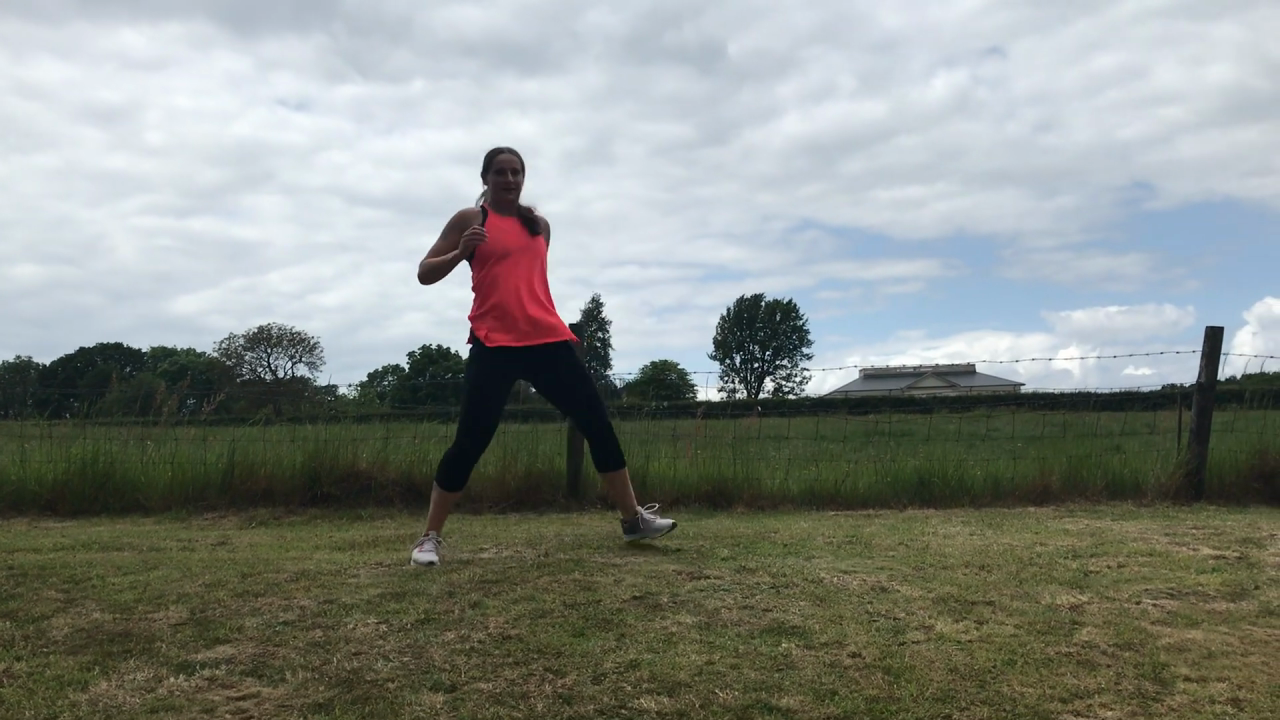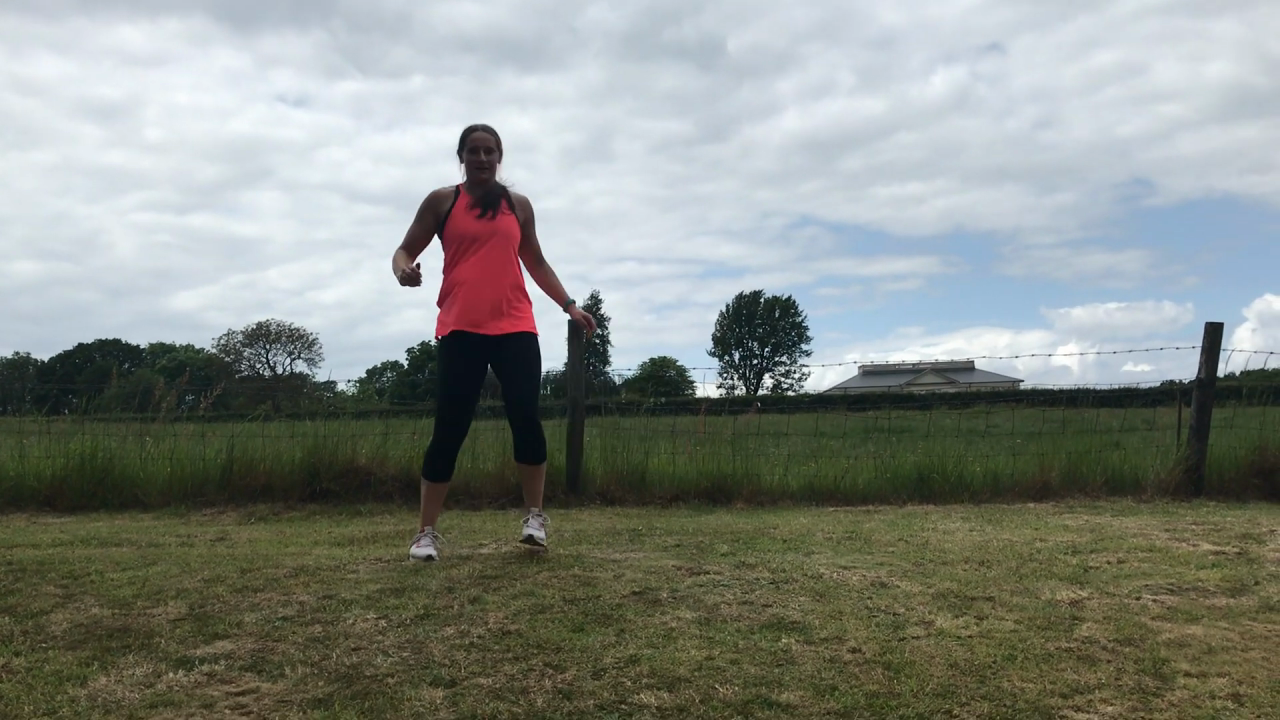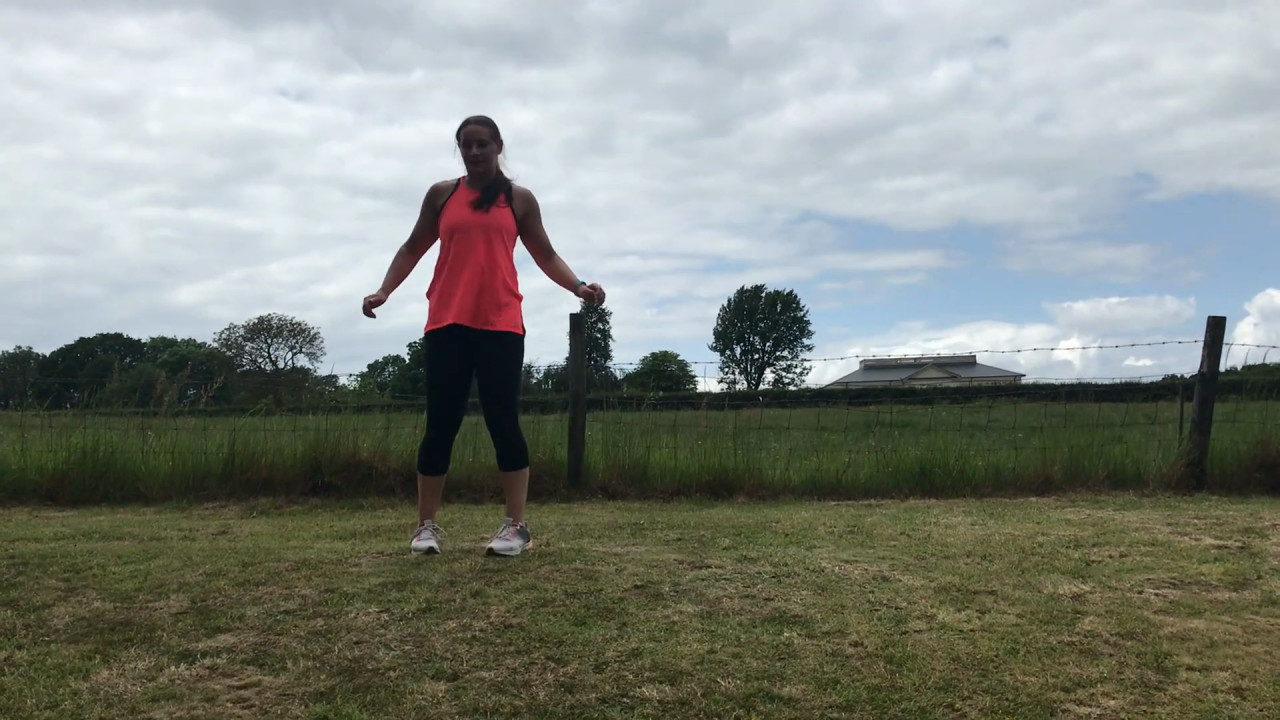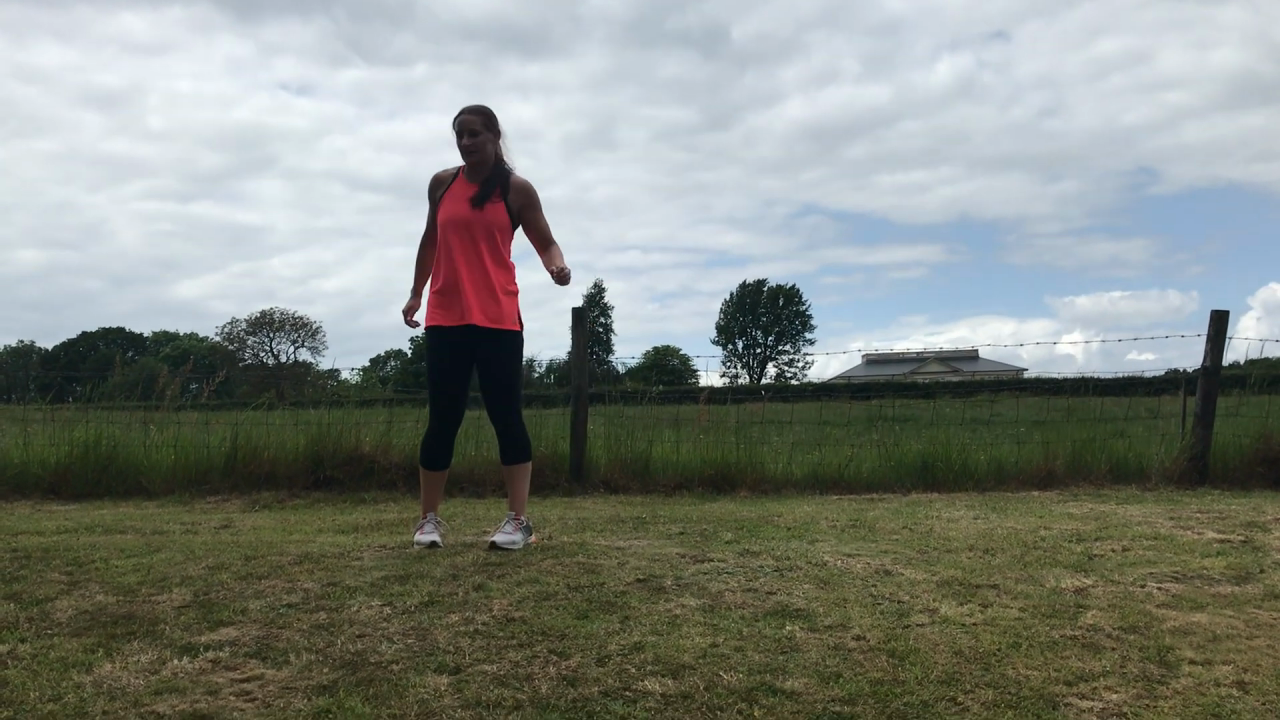
dt=0.2s
person 1, frame 1
left shoulder: (538, 223)
right shoulder: (470, 219)
right elbow: (425, 273)
right wrist: (460, 252)
left hip: (549, 339)
right hip: (493, 343)
left knee: (596, 421)
right knee: (471, 440)
left ankle: (633, 517)
right ankle: (430, 536)
person 1, frame 2
left shoulder: (518, 205)
right shoulder: (441, 201)
left elbow: (535, 262)
right elbow: (403, 251)
left wrist: (570, 306)
right wrist: (405, 270)
left hip: (515, 327)
right hip: (460, 329)
left knee: (524, 418)
right knee: (450, 429)
left ankle: (535, 514)
right ankle: (426, 532)
person 1, frame 3
left shoulder: (519, 198)
right shoulder: (442, 194)
left elbow: (545, 255)
right elbow: (414, 247)
left wrist: (579, 287)
right wrist: (384, 292)
left hip: (500, 324)
right hip: (447, 322)
left knee: (502, 419)
right knee: (441, 423)
left ankle: (516, 525)
right ankle: (426, 524)
person 1, frame 4
left shoulder: (517, 189)
right shoulder: (442, 183)
left elbow: (546, 243)
left wrist: (558, 268)
right wrist: (414, 295)
left hip: (497, 318)
right hip: (446, 318)
left knee: (506, 415)
right knee: (443, 418)
left ankle: (518, 520)
right ankle: (429, 518)
